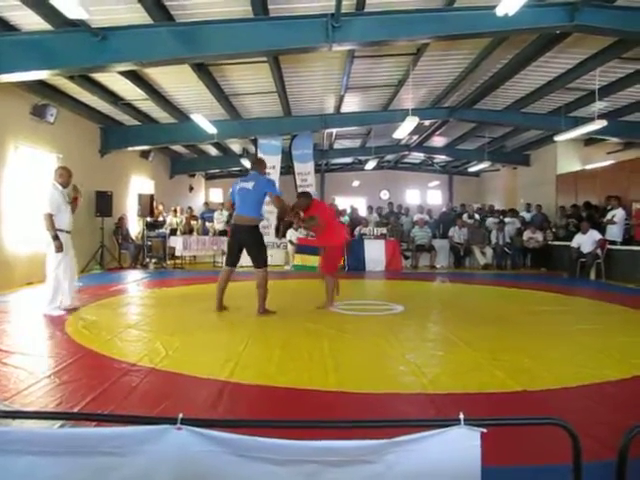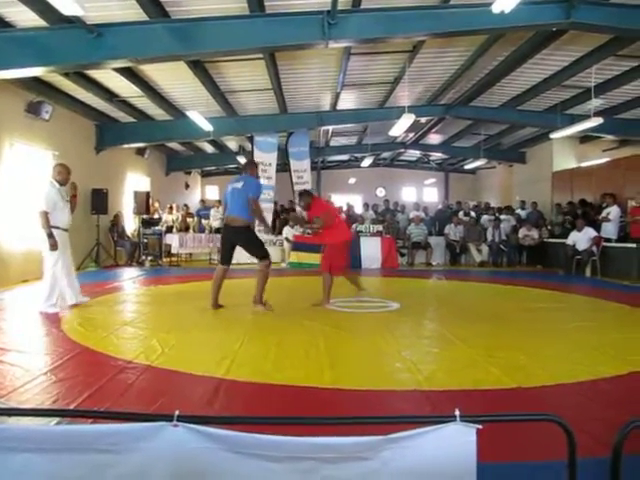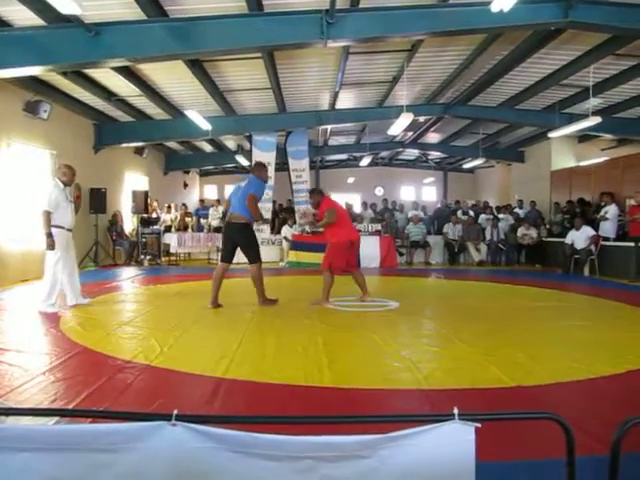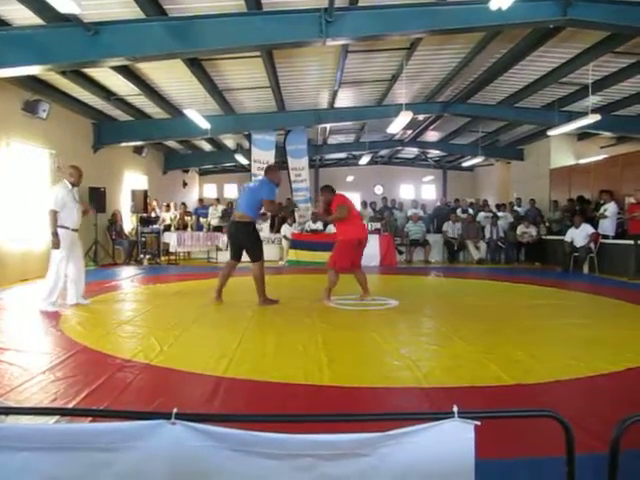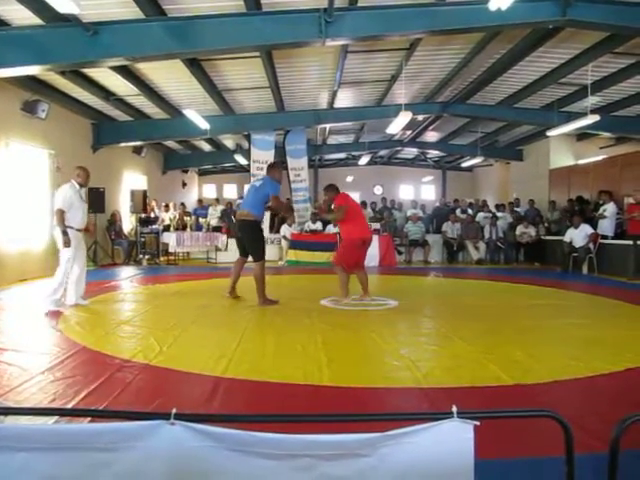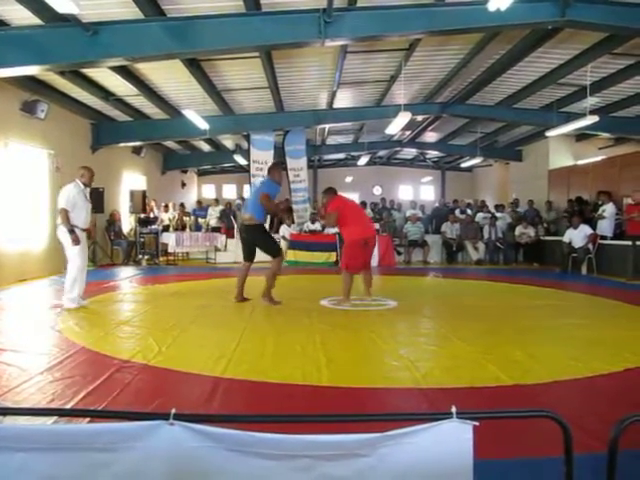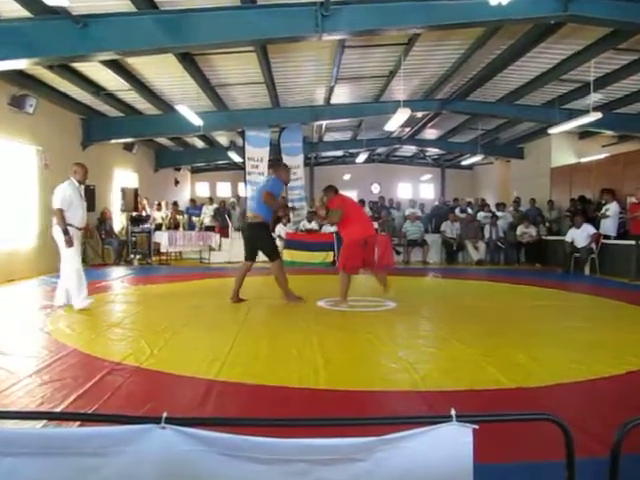
dt=0.2s
person 1, frame 1
left shoulder: (62, 192)
right shoulder: (52, 192)
left elbow: (70, 212)
right elbow: (47, 217)
left wrist: (75, 197)
right wrist: (55, 239)
left hip: (65, 235)
right hip: (57, 236)
left knee: (70, 269)
right knee: (56, 272)
left ankle: (66, 302)
right ankle: (51, 307)
person 1, frame 2
left shoulder: (61, 190)
right shoulder: (49, 190)
left elbow: (70, 210)
right elbow: (43, 214)
left wrist: (73, 195)
right wrist: (50, 237)
left hip: (62, 233)
right hip: (53, 233)
left knee: (67, 267)
right knee: (53, 269)
left ankle: (73, 297)
right ankle: (48, 305)
person 1, frame 3
left shoulder: (66, 191)
right shoulder: (53, 190)
left elbow: (74, 211)
right elbow: (46, 214)
left wrist: (77, 196)
right wrist: (49, 236)
left hip: (66, 233)
right hip: (56, 233)
left knee: (70, 267)
right knee: (54, 269)
left ankle: (74, 298)
right ankle: (47, 304)
person 1, frame 4
left shoulder: (73, 191)
right shoulder: (60, 190)
right elbow: (52, 213)
left wrist: (85, 211)
right wrist: (54, 235)
left hip: (73, 233)
right hip: (62, 233)
left knee: (77, 266)
right knee: (57, 268)
left ankle: (75, 297)
right ankle: (48, 303)
person 1, frame 5
left shoulder: (81, 192)
right shoulder: (66, 190)
right elbow: (59, 212)
left wrist: (87, 226)
right wrist: (64, 234)
left hip: (77, 233)
right hip: (67, 232)
left knee: (79, 265)
right knee: (66, 266)
left ankle: (74, 297)
right ankle: (52, 300)
person 1, frame 6
left shoulder: (85, 192)
right shoulder: (70, 190)
right elbow: (63, 212)
left wrist: (88, 230)
right wrist: (71, 232)
left hip: (80, 232)
right hip: (69, 231)
left knee: (81, 265)
right knee: (76, 263)
left ankle: (74, 297)
right ankle: (70, 298)
person 1, frame 7
left shoulder: (79, 189)
right shoulder: (65, 188)
right elbow: (58, 212)
left wrist: (86, 228)
right wrist: (66, 233)
left hip: (75, 231)
right hip: (65, 231)
left knee: (70, 265)
right knee: (73, 264)
left ankle: (62, 299)
right ankle: (80, 299)
person 2, frame 1
left shoulder: (237, 183)
right shoulder: (266, 182)
left elbow: (229, 207)
right elbow: (277, 203)
right wrist: (287, 210)
left hip: (235, 228)
right hip: (251, 229)
left knee: (229, 267)
right knee: (261, 269)
left ankle: (218, 304)
right ankle: (261, 308)
person 2, frame 2
left shoulder: (231, 184)
right shoulder: (254, 183)
right elbow: (254, 206)
right wrist: (265, 224)
left hip: (227, 228)
right hip: (243, 229)
left knee: (223, 265)
right knee: (265, 260)
left ankle: (214, 302)
right ankle: (258, 299)
person 2, frame 3
left shoulder: (241, 184)
right shoulder: (259, 184)
left elbow: (228, 205)
right elbow: (250, 203)
right wrist: (261, 218)
left hip: (229, 225)
right hip: (243, 227)
left knee: (223, 264)
right knee: (255, 264)
left ankle: (213, 300)
right ankle: (262, 299)
person 2, frame 4
left shoulder: (253, 184)
right shoulder: (269, 186)
right elbow: (269, 207)
left hip: (233, 224)
right hip: (246, 226)
left knee: (233, 260)
right knee: (257, 262)
left ankle: (218, 291)
right ankle: (262, 298)
person 2, frame 5
left shoulder: (256, 182)
right shoulder: (273, 184)
right elbow: (275, 203)
left wrist: (270, 207)
right wrist: (283, 206)
left hip: (239, 222)
right hip: (251, 224)
left knee: (243, 256)
right knee: (259, 261)
left ankle: (232, 289)
right ankle: (262, 298)
person 2, frame 6
left shoulder: (261, 185)
right shoulder: (272, 185)
right elbow: (263, 201)
left wrist: (275, 209)
right wrist: (277, 210)
left hip: (244, 227)
right hip: (256, 228)
left knee: (247, 262)
right knee: (278, 257)
left ankle: (239, 295)
right ankle: (267, 293)
person 2, frame 7
left shoulder: (267, 183)
right shoulder: (276, 182)
right elbow: (266, 198)
left wrist: (278, 208)
right wrist: (281, 206)
left hip: (248, 226)
right hip: (259, 226)
left knee: (248, 262)
right knee: (275, 260)
left ankle: (235, 295)
right ankle: (288, 294)
person 3, frame 1
left shoulder: (316, 208)
right shoulder: (313, 207)
left elbow: (313, 226)
right elbow: (309, 225)
left wrist: (300, 221)
left hip: (334, 241)
right hip: (333, 240)
left knee: (328, 270)
right knee: (328, 269)
left ankle: (329, 302)
right ankle: (335, 292)
person 3, frame 2
left shoulder: (317, 206)
right shoulder: (318, 204)
left elbow: (322, 224)
left hip: (336, 240)
right hip: (343, 237)
left knee: (326, 269)
right knee: (342, 267)
left ankle: (325, 300)
right ankle: (360, 289)
person 3, frame 3
left shoulder: (326, 203)
right shoulder: (329, 203)
left elbow: (332, 219)
left wrist: (317, 225)
left hip: (340, 240)
right hip: (352, 237)
left knee: (327, 268)
right knee: (353, 267)
left ankle: (324, 299)
right ankle: (365, 294)
person 3, frame 4
left shoulder: (338, 199)
right shoulder: (341, 200)
left elbow: (343, 214)
right elbow: (337, 218)
left wrist: (327, 219)
right wrist: (324, 213)
left hip: (349, 238)
right hip: (360, 236)
left knee: (333, 266)
right knee: (355, 267)
left ankle: (327, 296)
right ankle: (366, 293)
person 3, frame 5
left shoulder: (340, 199)
right shoulder: (345, 199)
left elbow: (339, 216)
right elbow: (339, 219)
left wrist: (326, 216)
right wrist: (326, 212)
left hip: (353, 237)
right hip: (364, 236)
left knee: (340, 264)
right knee: (358, 266)
left ankle: (345, 295)
right ankle: (366, 293)
person 3, frame 6
left shoulder: (334, 202)
right shoulder: (346, 201)
left elbow: (331, 222)
right wrist: (326, 215)
left hip: (355, 237)
right hip: (369, 234)
left knee: (347, 268)
right knee: (365, 265)
left ankle: (345, 299)
right ankle: (368, 292)
person 3, frame 7
left shoulder: (336, 201)
right shoulder: (346, 200)
left elbow: (336, 219)
left wrist: (324, 220)
right wrist: (325, 214)
left hip: (355, 238)
right hip: (369, 234)
left knee: (344, 268)
right knee: (372, 265)
left ankle: (343, 299)
right ankle: (387, 290)
